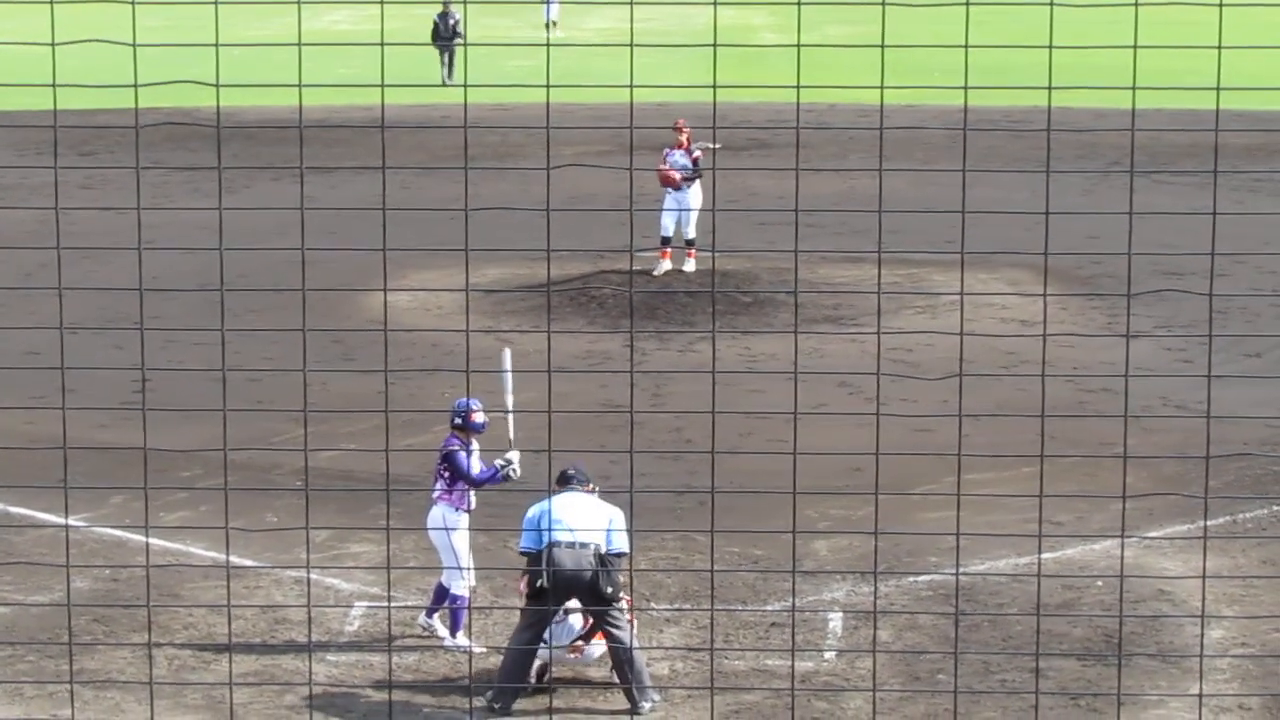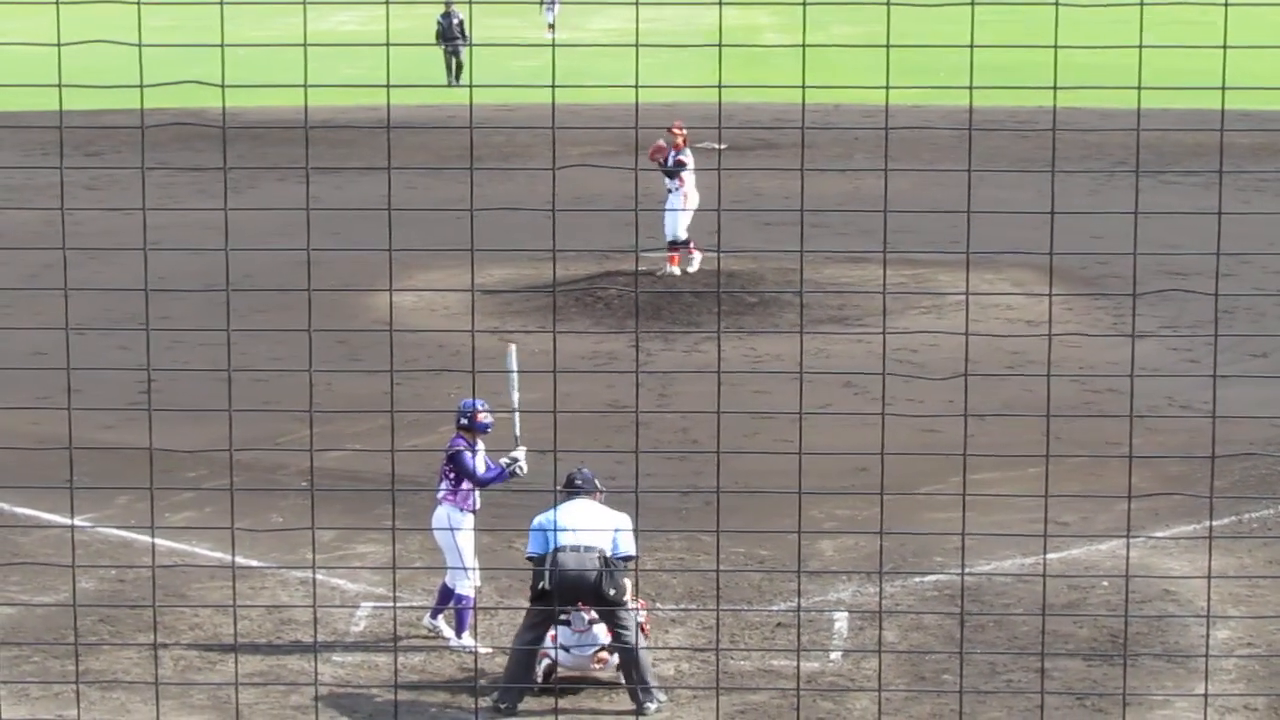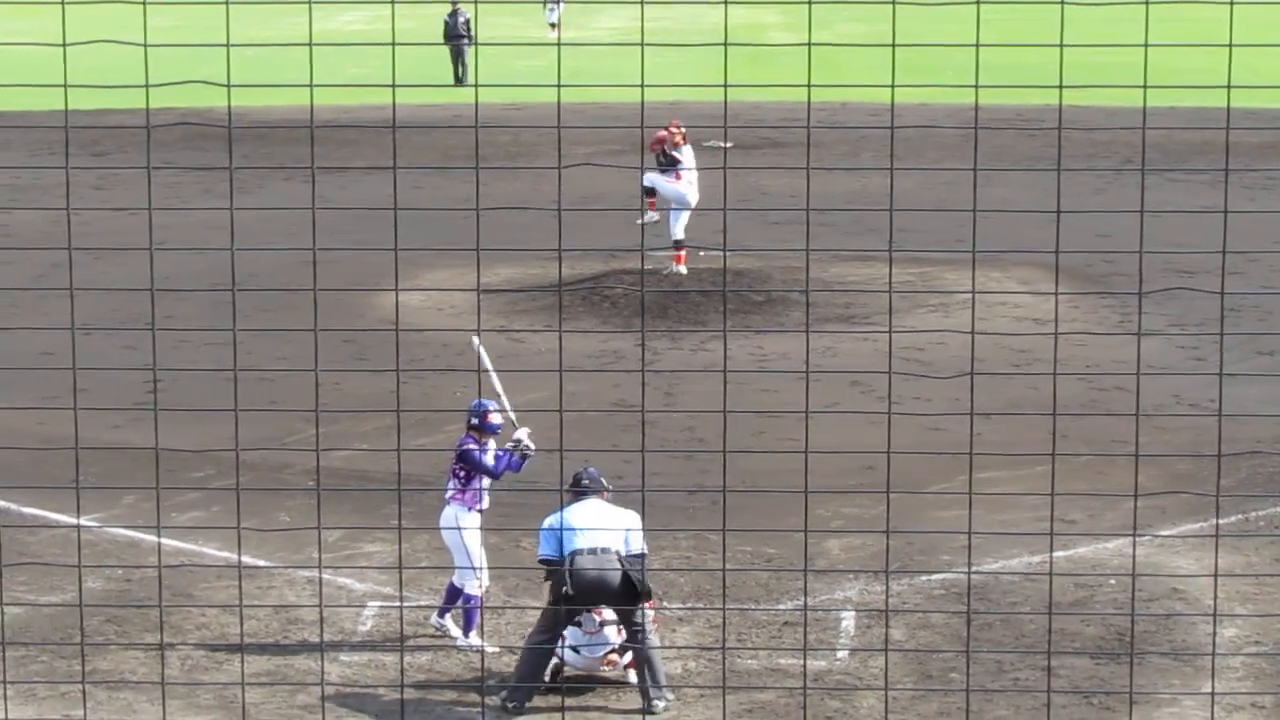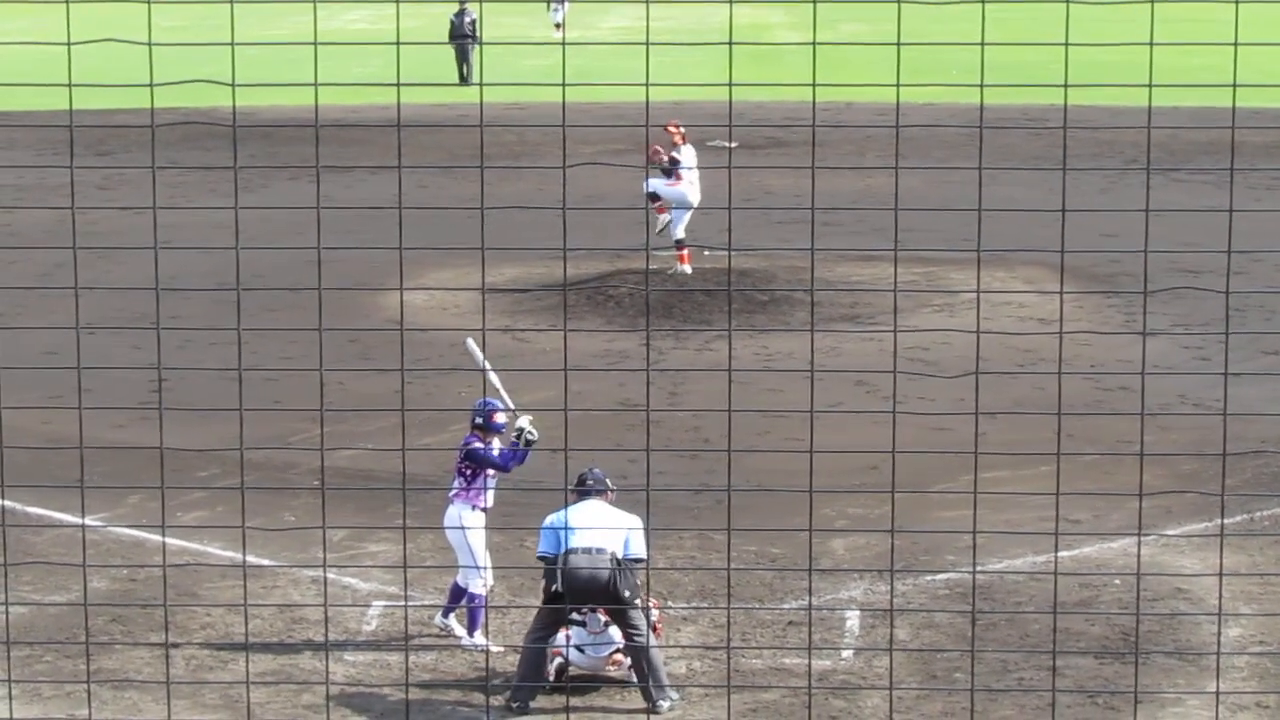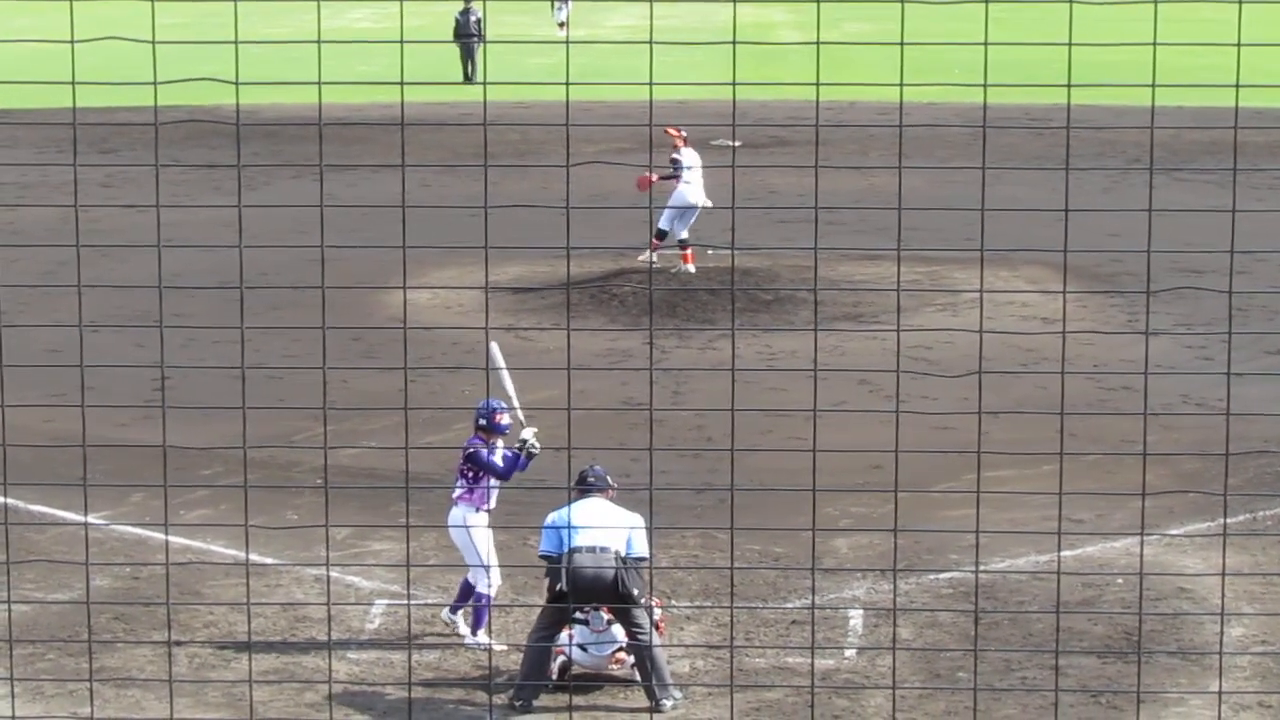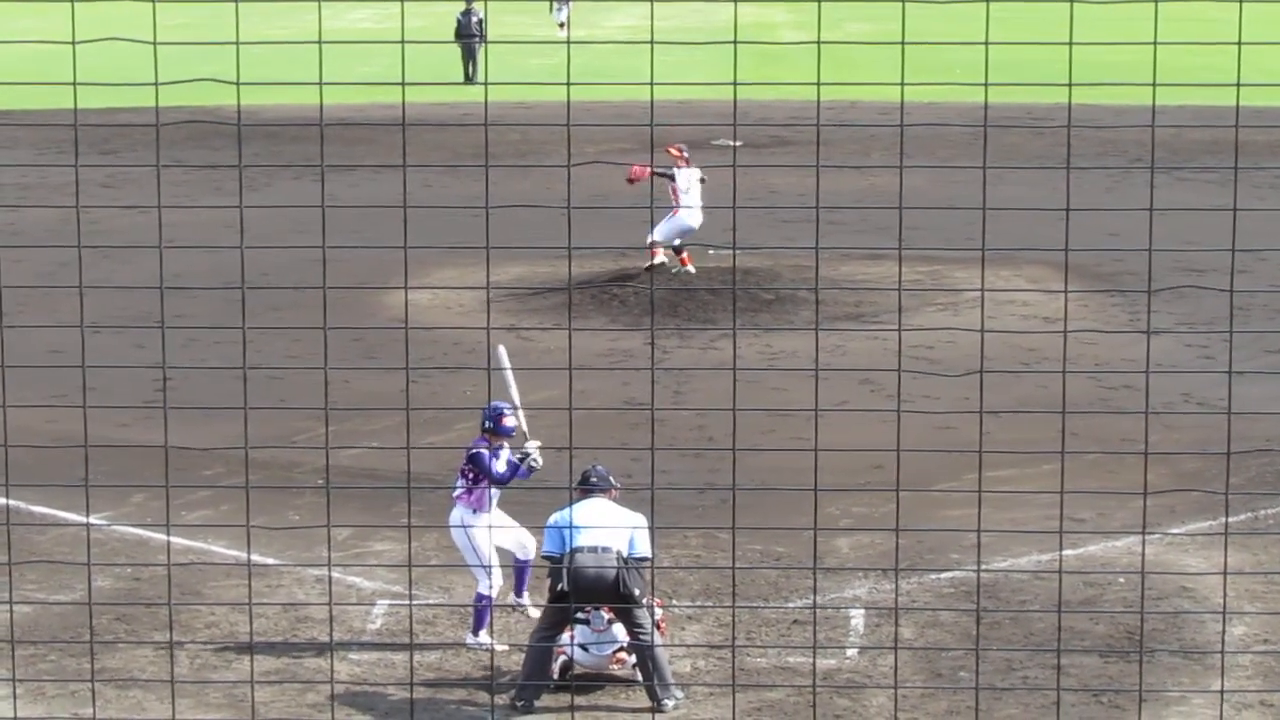
dt=0.4s
person 1, frame 1
left shoulder: (470, 446)
right shoulder: (452, 448)
left elbow: (484, 477)
right elbow: (474, 480)
left wrist: (506, 473)
right wrist: (502, 464)
left hip: (456, 517)
right hip: (447, 517)
left knee: (454, 573)
right knee: (462, 577)
left ankle: (429, 617)
right ankle: (455, 637)
person 1, frame 2
left shoulder: (476, 446)
right shoulder: (458, 449)
left elbow: (490, 474)
right elbow: (480, 480)
left wrist: (511, 468)
right wrist: (509, 461)
left hip: (461, 517)
right hip: (452, 518)
left knee: (458, 574)
right knee: (467, 578)
left ankle: (434, 618)
right ankle: (461, 637)
person 1, frame 3
left shoulder: (487, 445)
right shoulder: (467, 448)
left elbow: (510, 466)
right elbow: (494, 472)
left wrist: (523, 453)
right wrist: (513, 445)
left hip: (468, 517)
right hip: (460, 518)
left knee: (465, 573)
right knee: (476, 577)
left ankle: (442, 617)
right ankle: (468, 637)
person 1, frame 4
left shoulder: (491, 443)
right shoulder: (473, 447)
left elbow: (516, 460)
right elbow: (505, 465)
left wrist: (527, 442)
right wrist: (518, 435)
left hip: (473, 515)
right hip: (464, 516)
left knee: (469, 572)
right knee: (481, 577)
left ankle: (446, 617)
right ankle: (472, 636)
person 1, frame 5
left shoulder: (495, 445)
right shoulder: (475, 450)
left elbow: (516, 466)
right elbow: (504, 474)
left wrist: (528, 453)
right wrist: (520, 445)
left hip: (477, 516)
right hip: (467, 518)
left knee: (479, 572)
right knee: (489, 578)
left ankle: (453, 613)
right ankle: (475, 635)
person 1, frame 6
left shoulder: (501, 447)
right shoulder: (479, 451)
left elbow: (517, 474)
right elbow: (499, 480)
left wrist: (530, 464)
right wrist: (522, 456)
left hip: (487, 513)
right hip: (468, 519)
left knee: (525, 543)
right knee: (491, 578)
left ankle: (519, 598)
right ankle: (477, 636)
person 2, frame 1
left shoulder: (539, 508)
right shoulder: (609, 509)
left elbow: (531, 557)
right elbow: (616, 557)
left wrist: (529, 595)
right wrist: (613, 591)
left hip: (553, 564)
right hip: (593, 565)
left knee: (527, 632)
right knee: (619, 630)
left ankle: (501, 698)
right ankle: (642, 698)
person 2, frame 2
left shoulder: (545, 517)
right shoulder: (617, 516)
left elbow: (537, 560)
right elbow: (622, 562)
right wrist: (622, 593)
left hip: (557, 568)
right hip: (598, 569)
left knee: (529, 634)
right knee: (628, 632)
left ankle: (507, 699)
right ankle: (647, 698)
person 2, frame 3
left shoulder: (555, 519)
right shoulder: (627, 515)
left elbow: (551, 563)
right elbow: (637, 558)
left wrist: (559, 592)
left hip: (575, 574)
right hip: (615, 571)
left knee: (543, 635)
right knee: (642, 632)
left ankle: (516, 698)
right ankle: (656, 697)
person 2, frame 4
left shoulder: (556, 517)
right shoulder: (628, 518)
left elbow: (548, 560)
right elbow: (634, 564)
right wrist: (634, 593)
left hip: (569, 570)
right hip: (610, 572)
left knee: (539, 634)
right knee: (639, 634)
left ankle: (520, 698)
right ankle: (660, 697)
person 2, frame 5
left shoulder: (557, 516)
right shoulder: (629, 516)
left elbow: (551, 559)
right elbow: (636, 562)
left wrist: (561, 588)
right wrist: (632, 592)
left hip: (574, 570)
right hip: (613, 571)
left knee: (543, 632)
right knee: (642, 632)
left ankle: (523, 697)
right ankle: (663, 696)
person 2, frame 6
left shoulder: (560, 516)
right shoulder: (632, 516)
left elbow: (554, 560)
right elbow: (639, 562)
left wrist: (567, 586)
left hip: (575, 570)
right hip: (615, 571)
left knee: (545, 633)
right knee: (644, 632)
left ankle: (525, 698)
right ankle: (665, 696)
